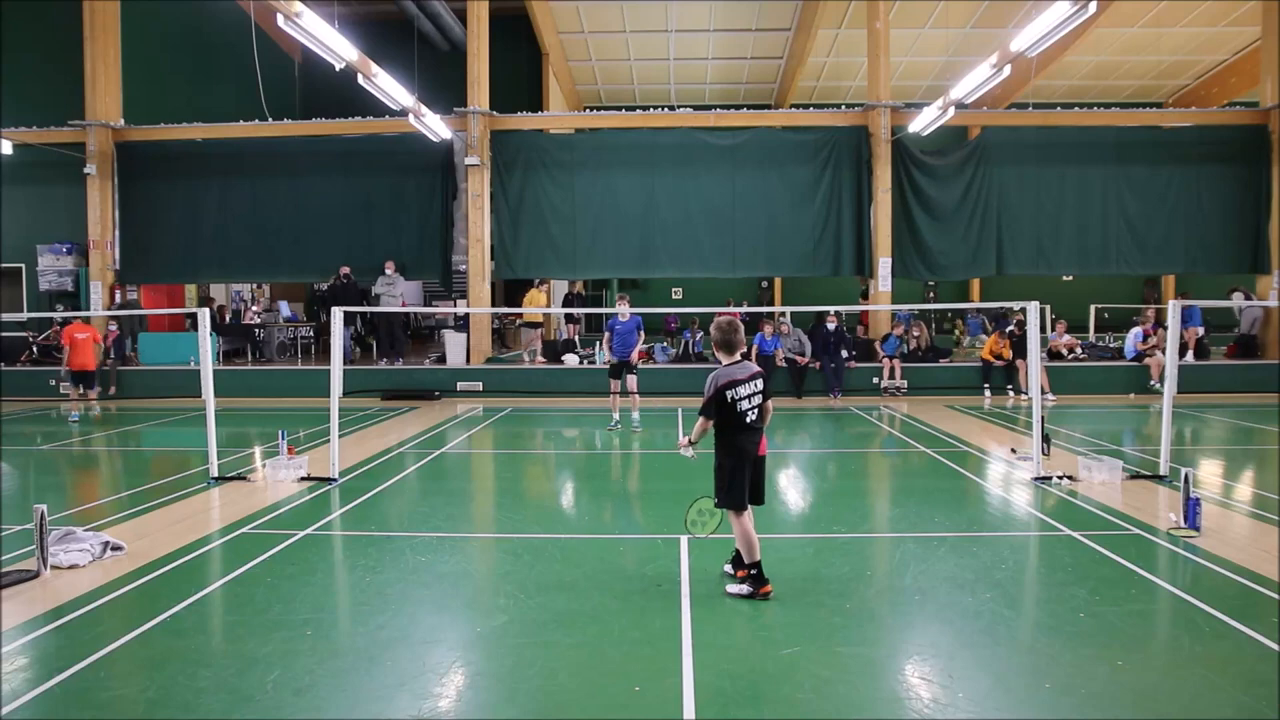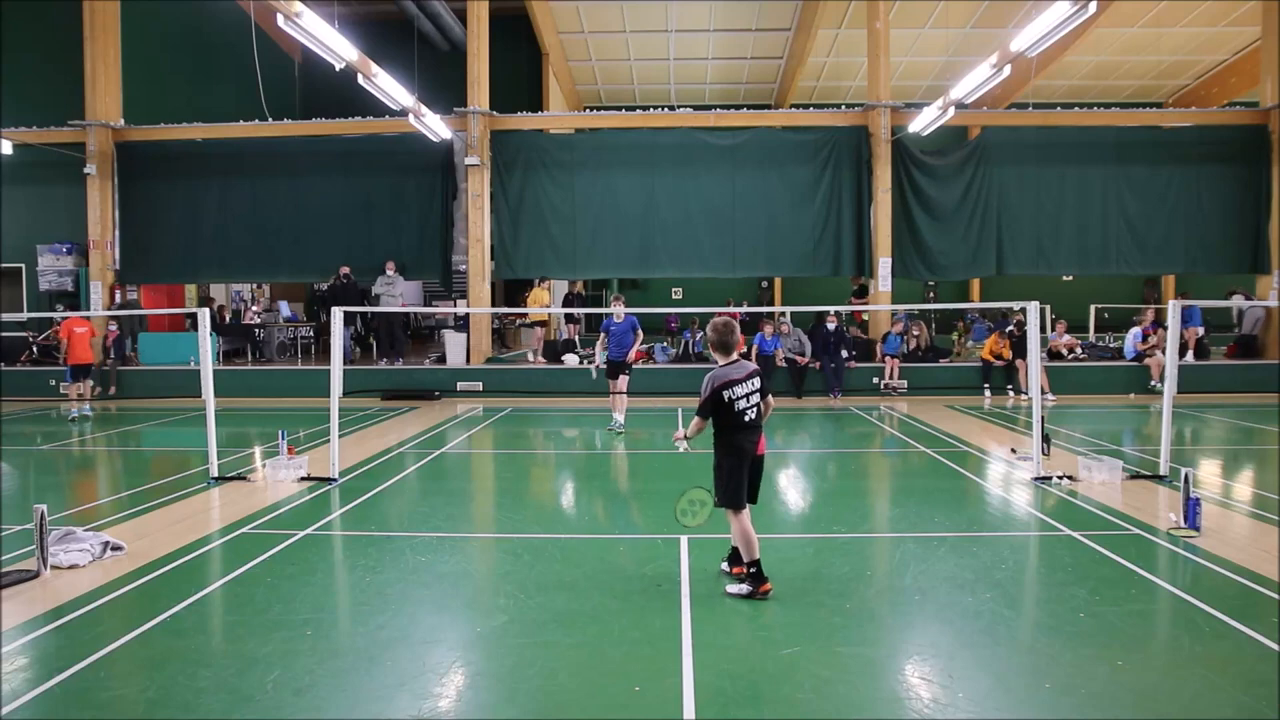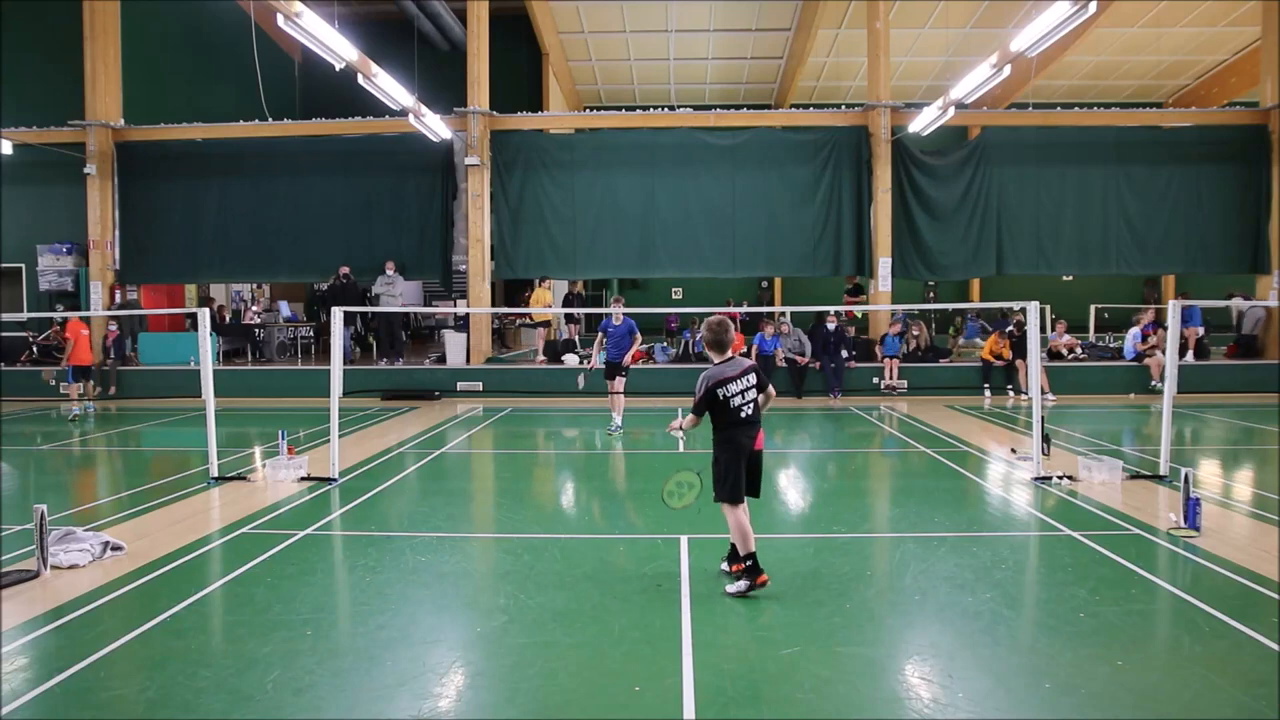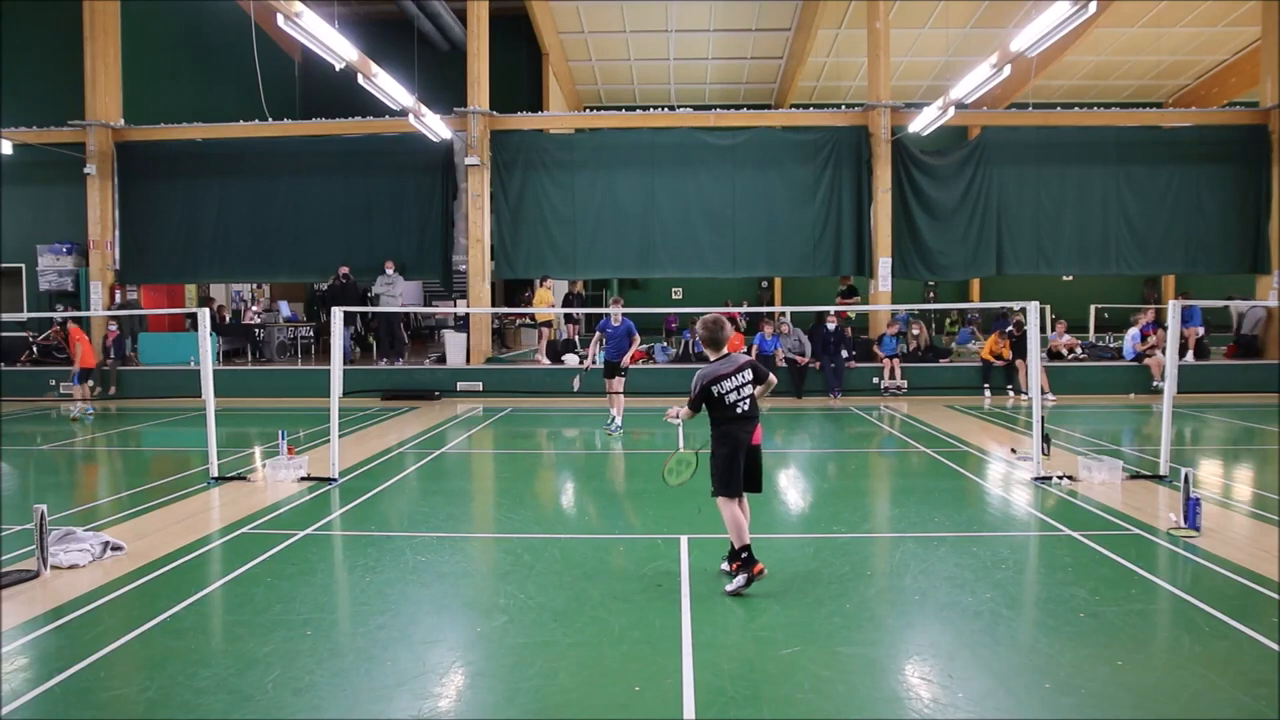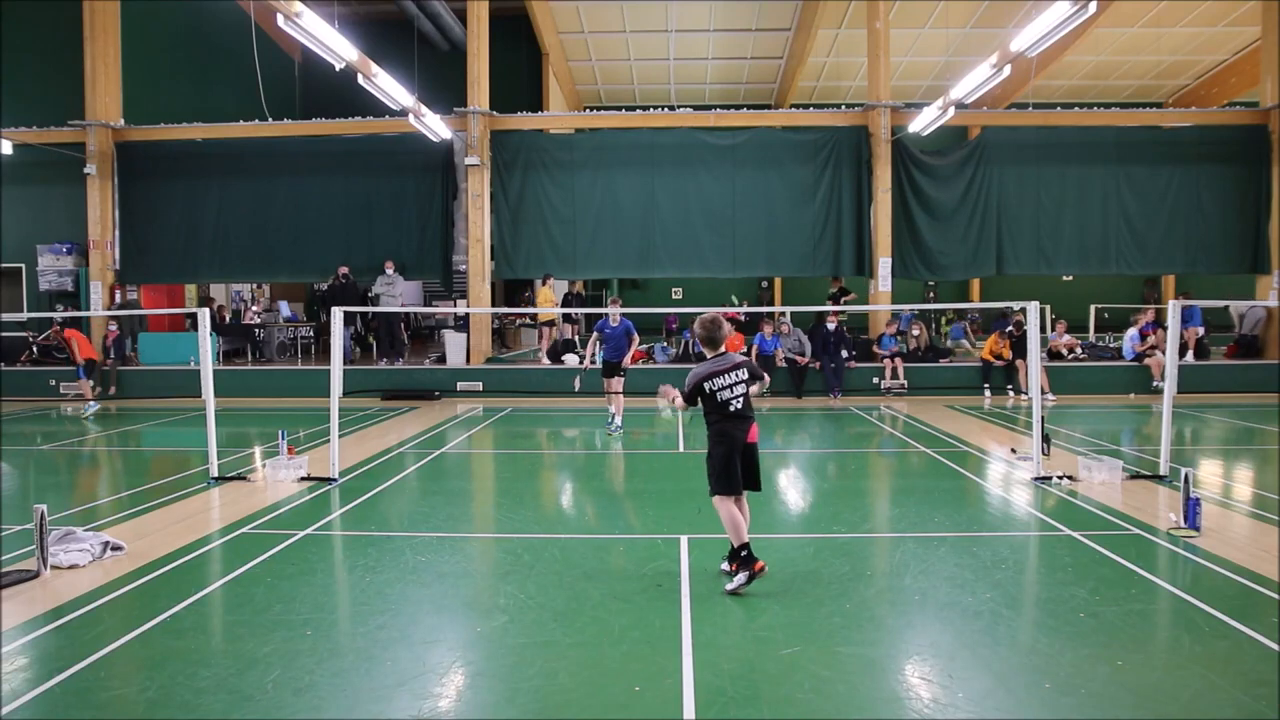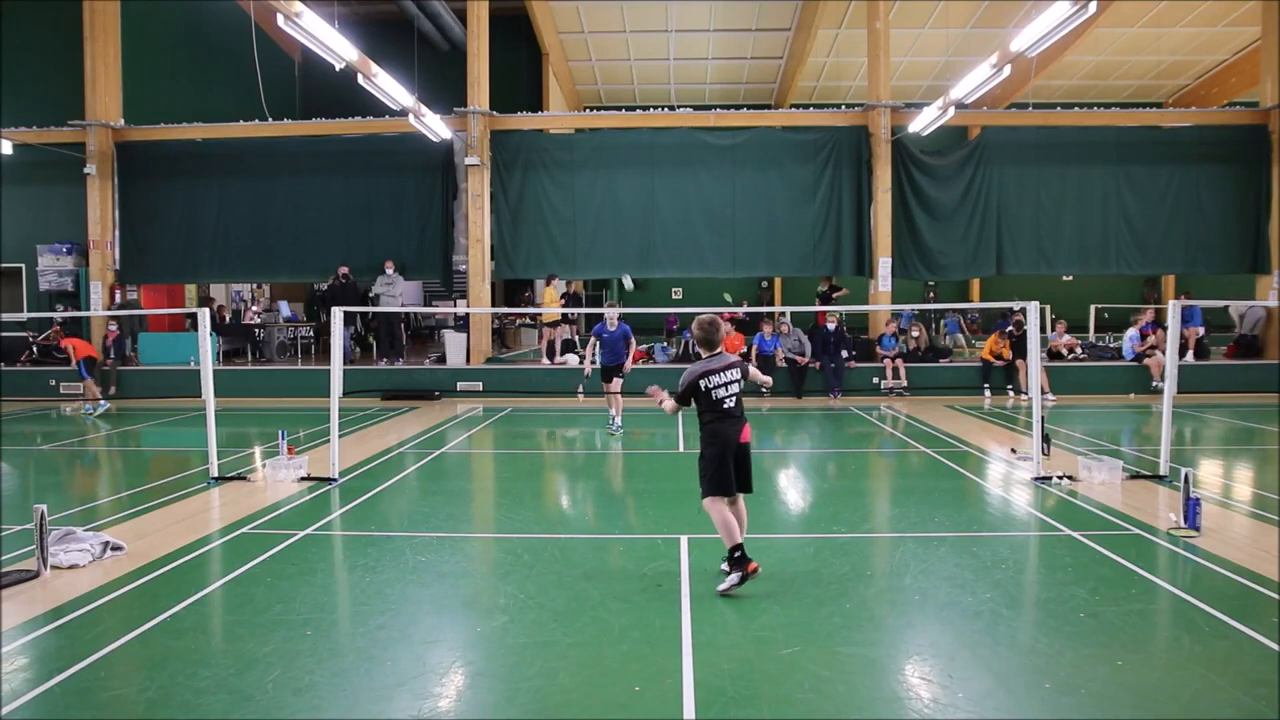
dt=0.2s
person 1, frame 1
left shoulder: (717, 379)
right shoulder: (756, 371)
left elbow: (706, 422)
right elbow: (767, 409)
left wrist: (690, 440)
left hip: (732, 451)
right hip: (757, 448)
left knee: (737, 513)
right knee: (744, 508)
left ankle: (757, 579)
right ankle: (741, 562)
person 1, frame 2
left shoulder: (714, 380)
right shoulder: (753, 370)
left elbow: (701, 422)
right elbow: (768, 404)
left wrist: (685, 435)
left hip: (731, 450)
right hip: (755, 445)
left knee: (735, 512)
right knee: (741, 506)
left ankle: (757, 578)
right ankle: (737, 560)
person 1, frame 3
left shoulder: (709, 379)
right shoulder: (750, 366)
left elbow: (695, 419)
right elbow: (769, 394)
left wrist: (679, 425)
left hip: (729, 446)
right hip: (754, 440)
left knee: (731, 507)
right knee: (739, 501)
left ankle: (753, 571)
right ankle: (736, 558)
person 1, frame 4
left shoulder: (704, 376)
right shoulder: (746, 362)
left elbow: (690, 412)
right elbow: (771, 381)
left wrist: (676, 413)
left hip: (727, 441)
right hip: (751, 436)
left knee: (726, 501)
right knee: (739, 497)
left ankle: (749, 562)
right ankle: (736, 556)
person 1, frame 5
left shoulder: (698, 375)
right shoulder: (742, 362)
left elbow: (684, 405)
right elbow: (764, 380)
left wrist: (673, 395)
right wrist: (751, 392)
left hip: (722, 439)
right hip: (747, 434)
left knee: (722, 500)
right knee: (738, 496)
left ankle: (748, 560)
right ankle: (737, 556)
person 1, frame 6
left shoulder: (693, 374)
right shoulder: (735, 362)
left elbow: (674, 408)
right elbow: (750, 373)
left wrist: (662, 399)
right wrist: (764, 379)
left hip: (715, 440)
right hip: (740, 435)
left knee: (713, 502)
right knee: (734, 498)
left ankle: (741, 561)
right ankle: (736, 558)
